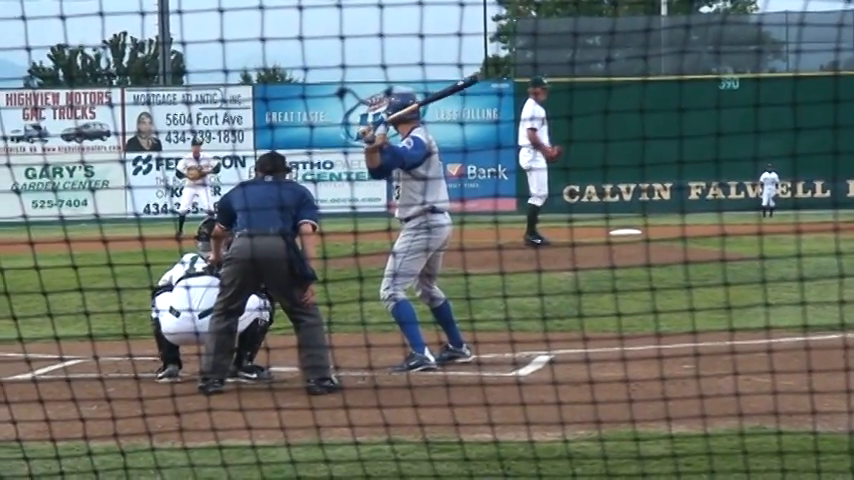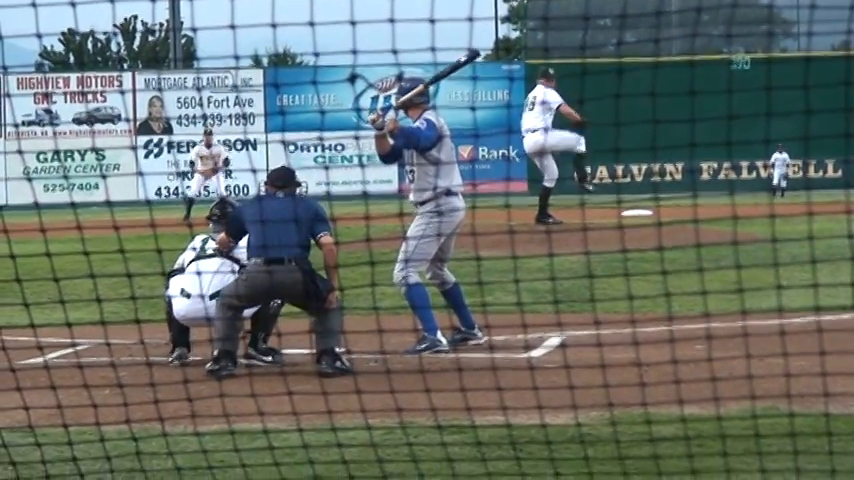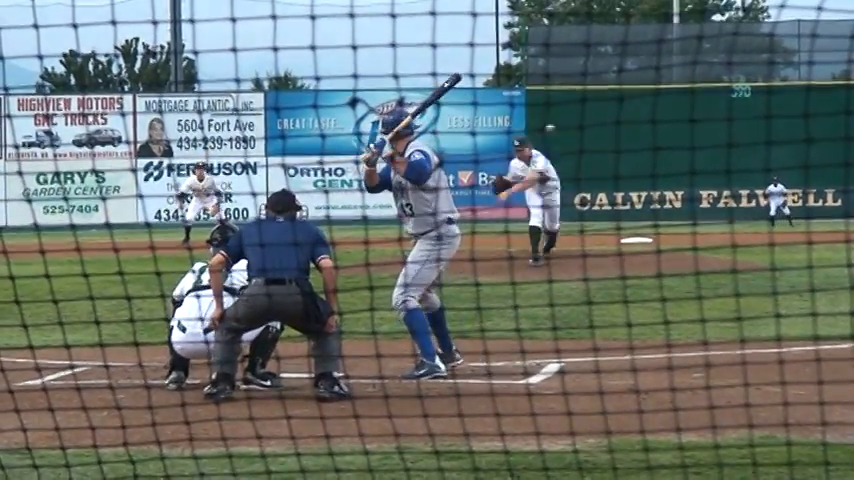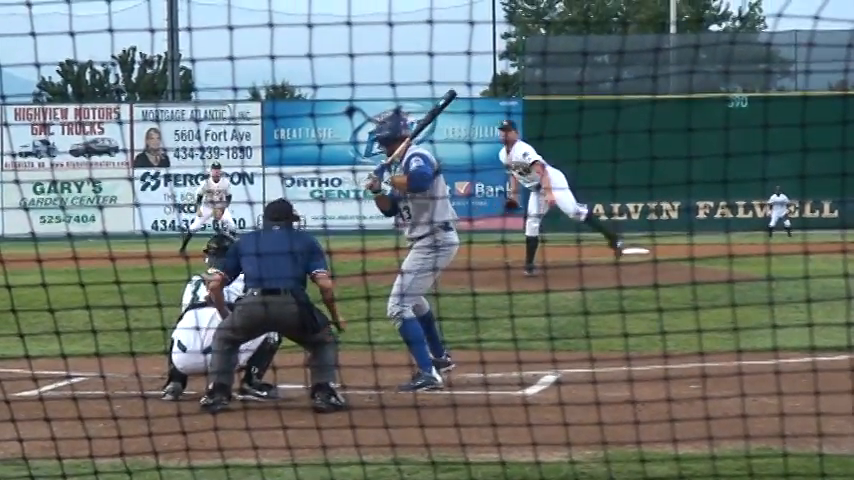
dt=0.7s
person 1, frame 1
left shoulder: (418, 139)
right shoulder: (410, 142)
left elbow: (397, 159)
right elbow: (378, 170)
left wrist: (381, 137)
right wrist: (371, 143)
left hip: (422, 225)
right hip: (435, 223)
left knee: (391, 290)
right knee: (427, 286)
left ankle: (420, 354)
right ankle: (458, 347)
person 1, frame 2
left shoulder: (429, 122)
right shoulder: (421, 126)
left elbow: (412, 139)
right elbow: (388, 155)
left wrist: (392, 125)
right wrist: (380, 130)
left hip: (436, 209)
right hip: (448, 207)
left knee: (405, 273)
right knee: (437, 269)
left ankle: (433, 337)
right ankle: (469, 329)
person 1, frame 3
left shoulder: (418, 153)
right shoulder: (398, 159)
left elbow: (417, 174)
right elbow: (374, 186)
left wrist: (392, 160)
right wrist: (370, 165)
left hip: (437, 235)
right hip: (431, 236)
left knee: (404, 297)
right knee: (423, 292)
left ankle: (431, 363)
right ankle: (448, 351)
person 1, frame 4
left shoulder: (417, 157)
right shoulder: (404, 165)
left elbow: (420, 181)
right elbow: (390, 209)
left wrist: (390, 179)
right wrist: (377, 190)
left hip: (433, 243)
right hip: (433, 242)
left knee: (398, 307)
right knee: (414, 299)
left ankle: (428, 374)
right ankle: (440, 356)
person 2, frame 1
left shoulder: (238, 191)
right shoulder: (298, 191)
left elbow: (218, 233)
right elbow: (307, 232)
left wrist: (216, 255)
right wrist: (308, 276)
left hip: (241, 249)
right hip: (280, 249)
left knee: (223, 313)
right knee: (306, 313)
left ankle: (211, 378)
right ankle: (319, 378)
person 2, frame 2
left shoulder: (249, 206)
right shoulder: (310, 206)
left elbow: (222, 243)
right elbow: (328, 245)
left wrist: (228, 248)
right wrist: (333, 287)
left hip: (256, 275)
right hip: (296, 275)
left knee: (226, 302)
right knee: (329, 304)
left ankle: (223, 360)
right ankle: (329, 358)
person 2, frame 3
left shoulder: (249, 230)
right shoulder: (309, 230)
left elbow: (216, 263)
right elbow: (327, 267)
left wrist: (219, 306)
right wrist: (333, 310)
left hip: (257, 295)
right hip: (296, 295)
left knee: (226, 326)
right knee: (328, 328)
left ankle: (221, 383)
right ankle: (327, 382)
person 2, frame 4
left shoulder: (245, 241)
right shoulder: (306, 240)
left elbow: (215, 283)
right elbow: (324, 283)
left wrist: (225, 314)
right wrist: (335, 316)
left hip: (252, 305)
right hip: (293, 306)
left knee: (223, 337)
right knee: (324, 338)
left ankle: (217, 394)
right ankle: (324, 394)
person 3, frame 1
left shoulder: (185, 260)
left elbow: (161, 287)
left hip: (172, 330)
left knee: (160, 299)
right knee: (263, 304)
left ankle: (169, 365)
right ankle: (242, 366)
person 3, frame 2
left shoulder: (197, 241)
right shoulder: (245, 240)
left elbow: (177, 270)
left hip: (185, 311)
left knee: (174, 281)
left ankle: (179, 348)
right ankle: (257, 347)
person 3, frame 3
left shoulder: (196, 268)
right shoulder: (245, 266)
left elbow: (176, 299)
left hip: (183, 344)
left knee: (179, 317)
left ankle: (177, 372)
right ankle: (254, 373)
person 3, frame 4
left shoulder: (194, 282)
right shoulder: (242, 279)
left hip: (184, 362)
left knee: (180, 329)
right knee: (271, 330)
left ankle: (174, 383)
right ankle: (251, 383)
person 4, frame 1
left shoulder: (533, 107)
right shoulder: (534, 108)
right elbow: (531, 136)
left wrist: (548, 147)
right wrist: (547, 150)
left hip: (531, 154)
right hip: (533, 154)
left knee: (537, 195)
right knee: (540, 194)
left ankle: (531, 233)
right ankle: (531, 234)
person 4, frame 2
left shoulder: (532, 95)
right shoulder: (548, 92)
right elbow: (566, 111)
right wrist: (579, 119)
left hip: (529, 143)
right hip: (541, 138)
left knee: (551, 176)
right knee: (578, 140)
left ankle: (542, 214)
right ankle: (582, 179)
person 4, frame 3
left shoulder: (539, 159)
right shoulder: (515, 163)
left elbow: (532, 179)
right elbow: (511, 179)
left wrist: (509, 191)
left hip: (551, 192)
right hip: (534, 192)
left knee: (552, 225)
right knee: (536, 219)
left ankle: (549, 244)
right ankle: (535, 254)
person 4, frame 4
left shoulder: (524, 150)
right shoulder: (503, 154)
left elbow: (541, 171)
left wrist: (549, 192)
right wrist: (513, 195)
left hip: (552, 181)
right hip: (536, 188)
left knee: (574, 211)
right knee: (532, 225)
left ankle: (611, 236)
right ankle: (529, 263)
